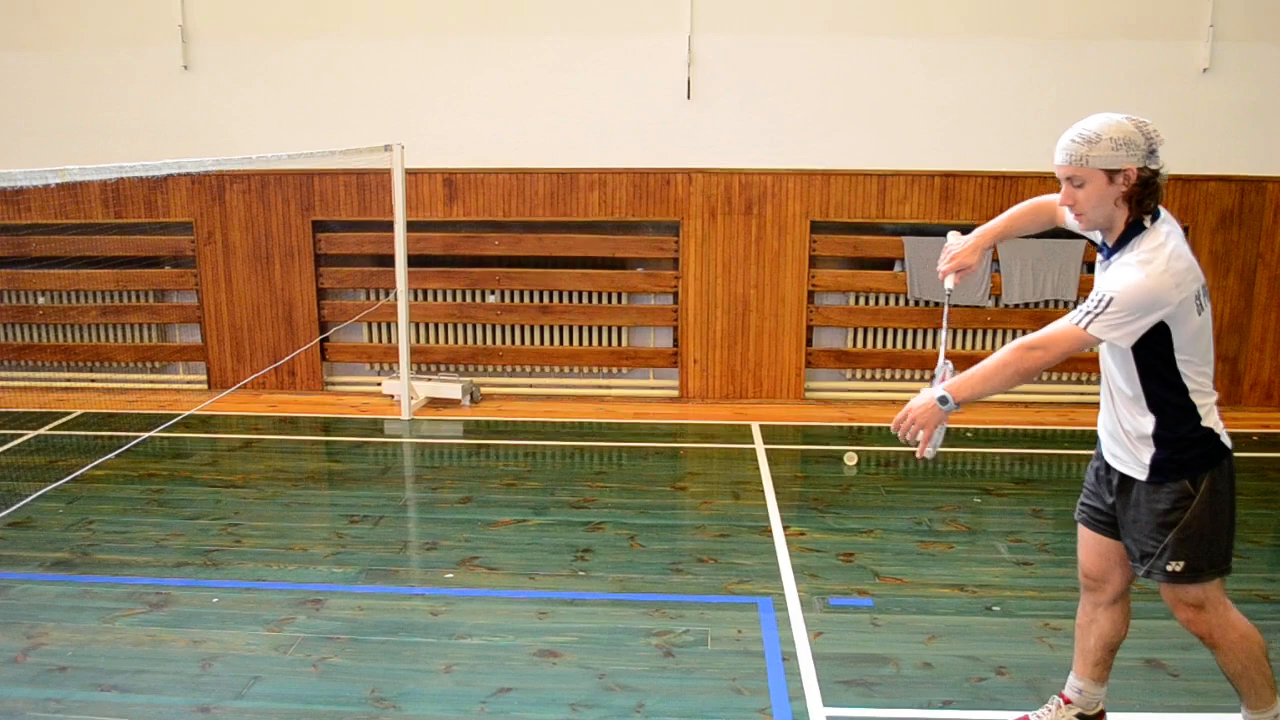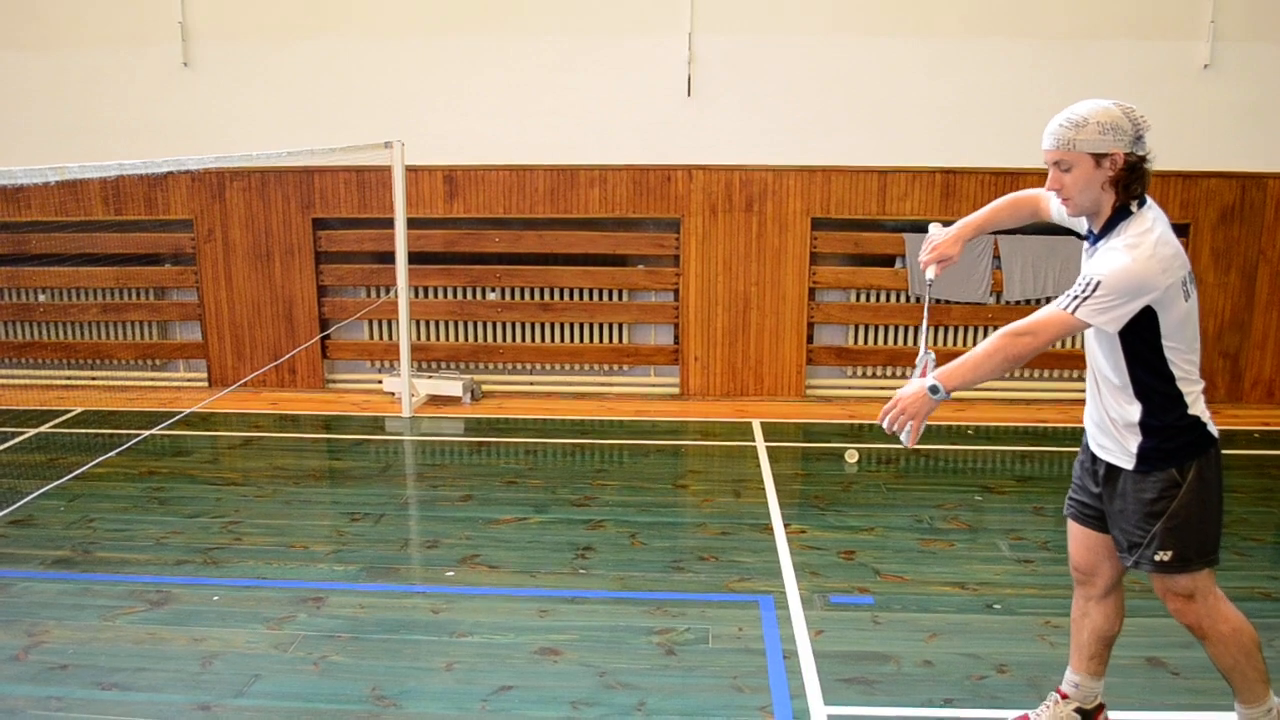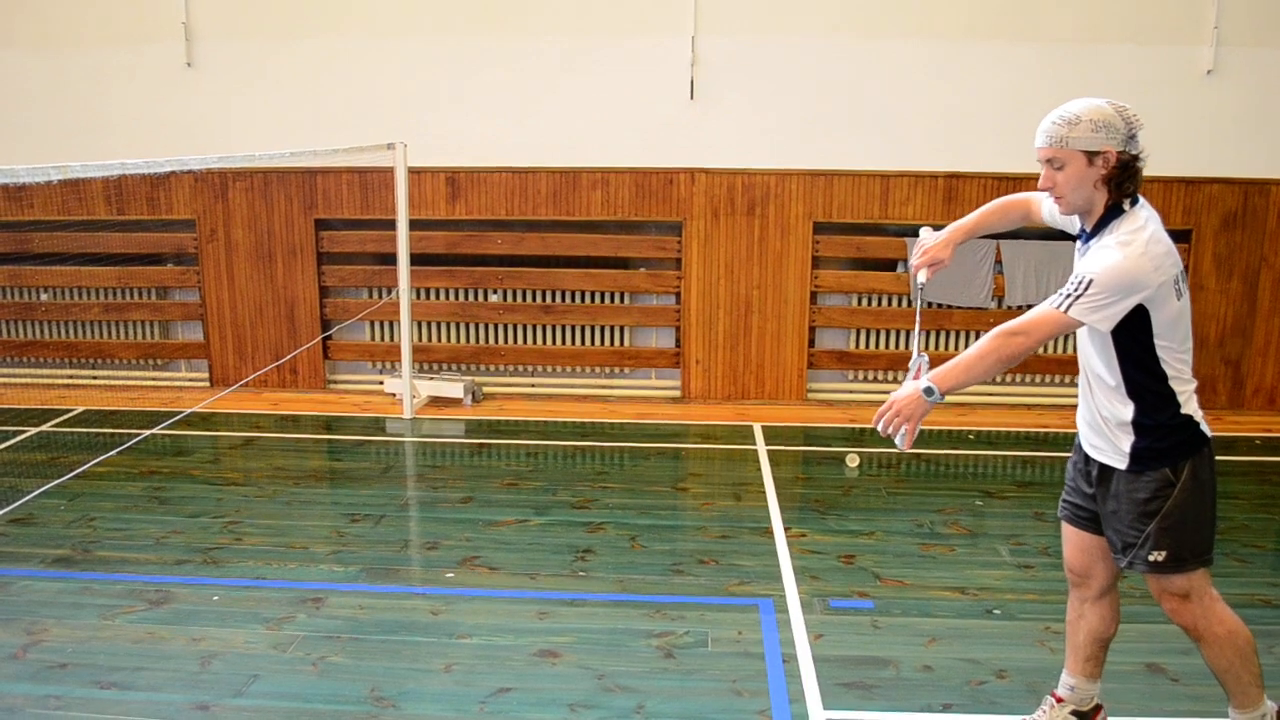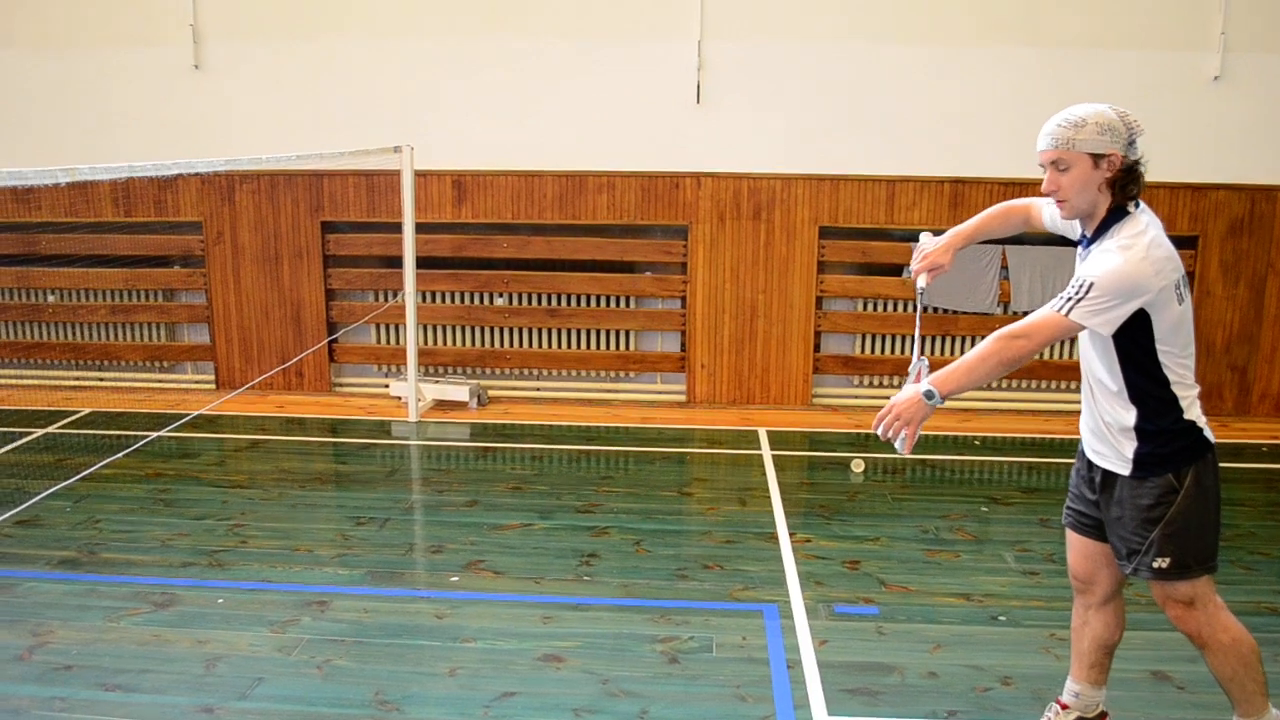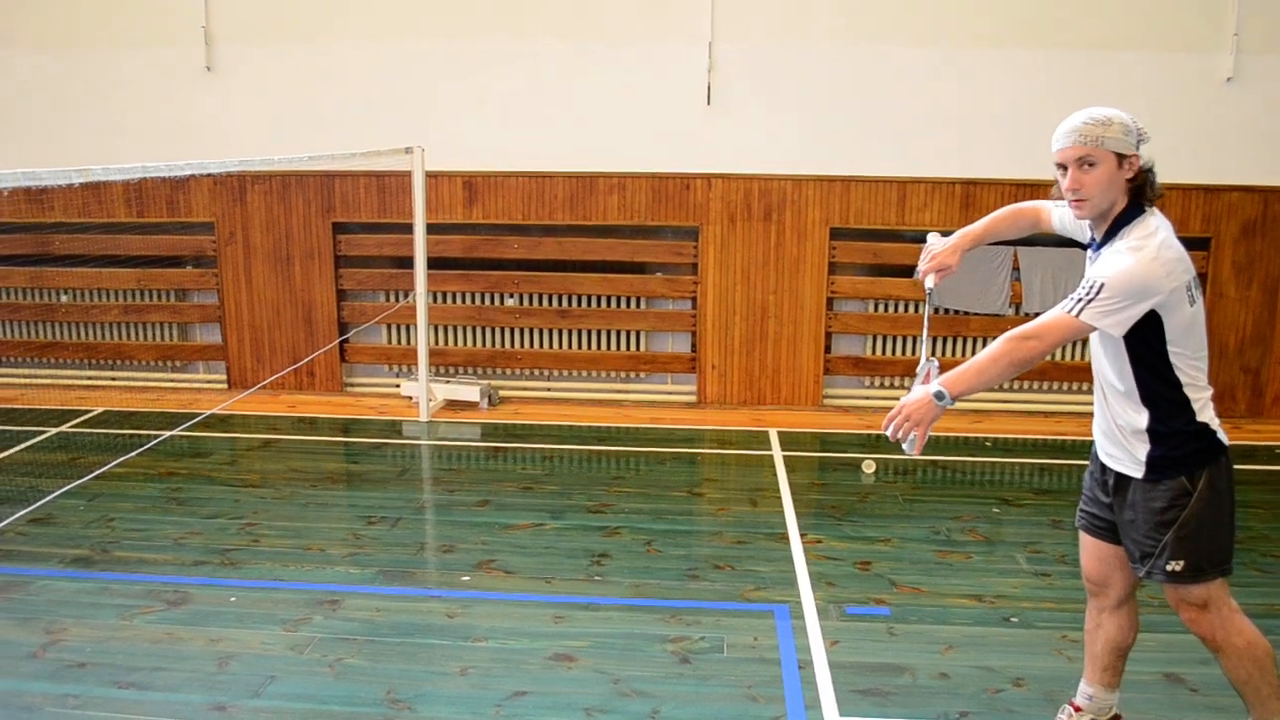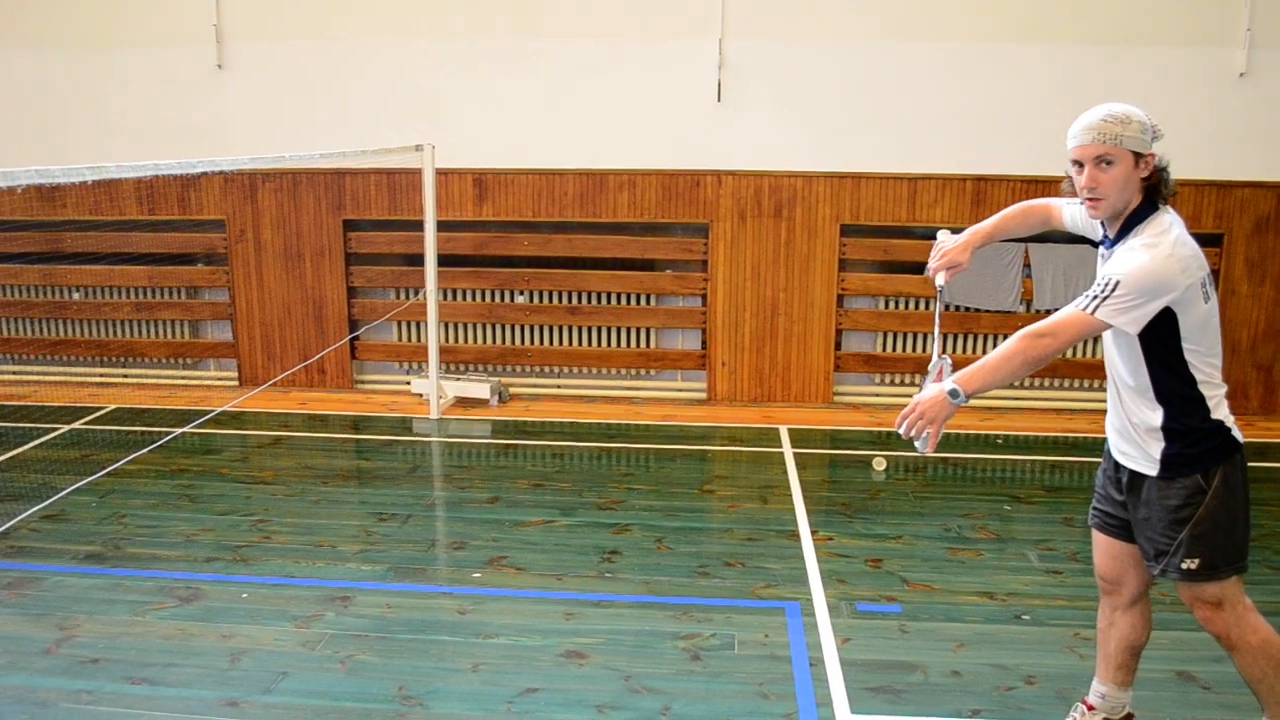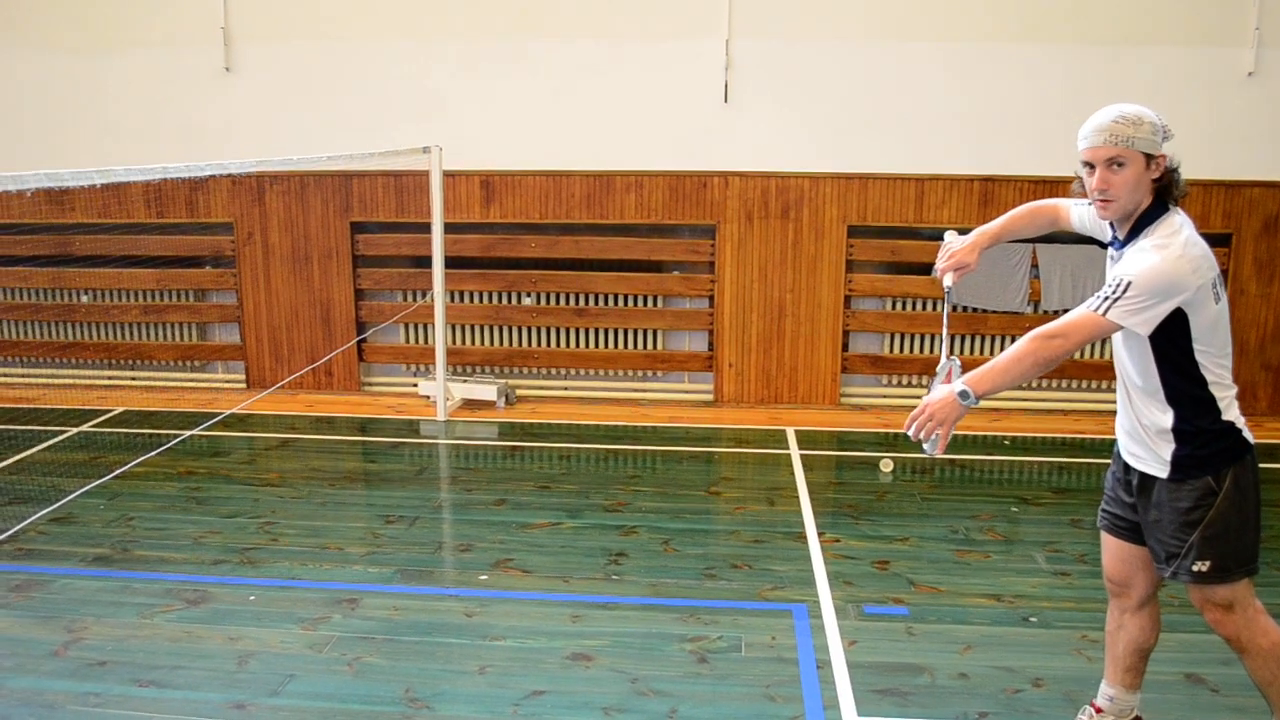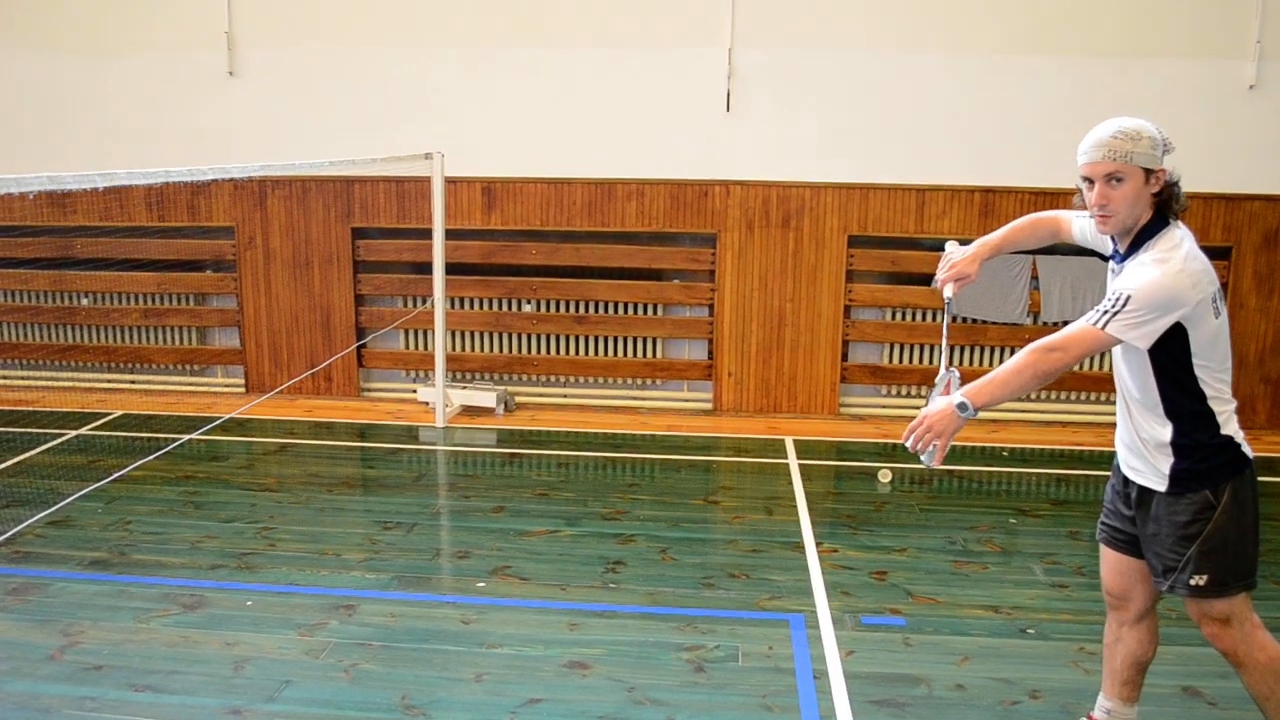
dt=0.2s
person 1, frame 1
left shoulder: (1150, 271)
right shoulder: (1125, 218)
left elbow: (1038, 352)
right elbow: (1047, 209)
left wrist: (946, 397)
right wrist: (979, 239)
left hip: (1175, 466)
right hip: (1119, 452)
left knee: (1198, 608)
right knee: (1100, 582)
person 1, frame 2
left shoulder: (1138, 255)
right shoulder: (1108, 208)
left elbow: (1028, 338)
right elbow: (1030, 203)
left wrist: (936, 386)
right wrist: (961, 230)
left hip: (1162, 457)
right hip: (1105, 443)
left knee: (1189, 599)
right knee: (1092, 576)
person 1, frame 3
left shoulder: (1129, 254)
right shoulder: (1101, 208)
left elbow: (1021, 337)
right elbow: (1021, 205)
left wrist: (930, 388)
right wrist: (952, 234)
left hip: (1155, 457)
right hip: (1098, 444)
left knee: (1184, 600)
right knee: (1087, 578)
person 1, frame 4
left shoulder: (1130, 258)
right shoulder: (1100, 215)
left elbow: (1021, 342)
right elbow: (1022, 212)
left wrist: (930, 392)
right wrist: (952, 239)
left hip: (1158, 462)
right hip: (1102, 451)
left knee: (1189, 607)
right knee: (1091, 584)
person 1, frame 5
left shoulder: (1141, 259)
right shoulder: (1105, 218)
left elbow: (1033, 341)
right elbow: (1030, 213)
left wrist: (940, 393)
right wrist: (961, 240)
left hip: (1173, 465)
right hip: (1115, 453)
left knee: (1204, 610)
right knee: (1105, 587)
person 1, frame 6
left shoulder: (1155, 256)
right shoulder: (1115, 215)
left elbow: (1046, 340)
right elbow: (1041, 211)
left wrist: (953, 391)
right wrist: (971, 238)
left hip: (1186, 462)
right hip: (1129, 451)
left knee: (1217, 608)
right knee: (1118, 586)
person 1, frame 7
left shoulder: (1165, 257)
right shoulder: (1125, 218)
left elbow: (1056, 342)
right elbow: (1048, 211)
left wrist: (963, 392)
right wrist: (978, 238)
left hip: (1196, 464)
right hip: (1138, 453)
left knee: (1227, 610)
right knee: (1127, 587)
person 1, frame 8
left shoulder: (1166, 272)
right shoulder: (1129, 231)
left elbow: (1055, 355)
right elbow: (1051, 224)
left wrist: (961, 405)
right wrist: (978, 250)
left hip: (1195, 478)
right hip: (1137, 467)
left knee: (1224, 624)
right knee: (1125, 601)
